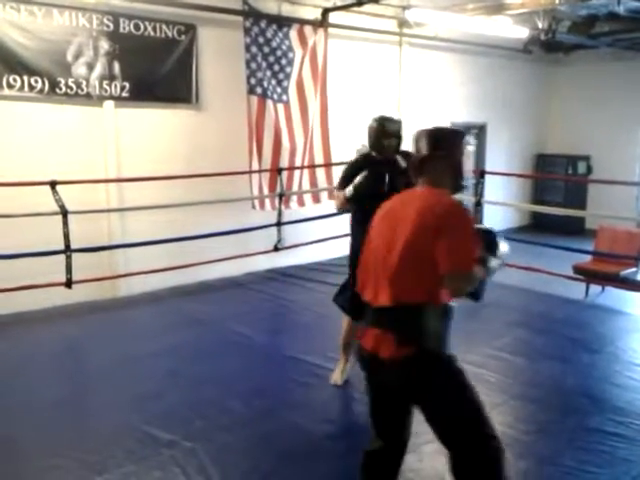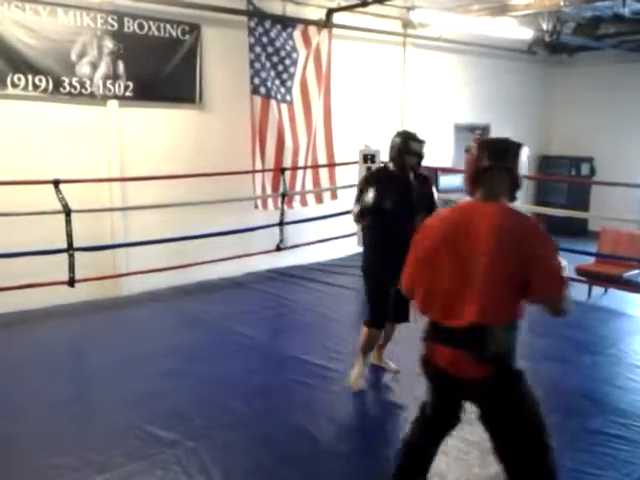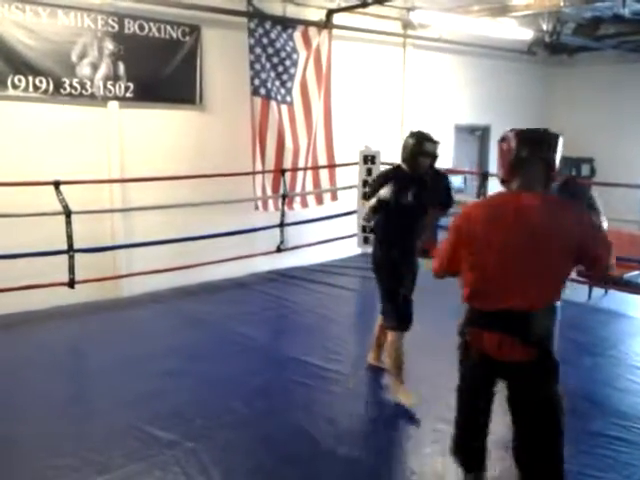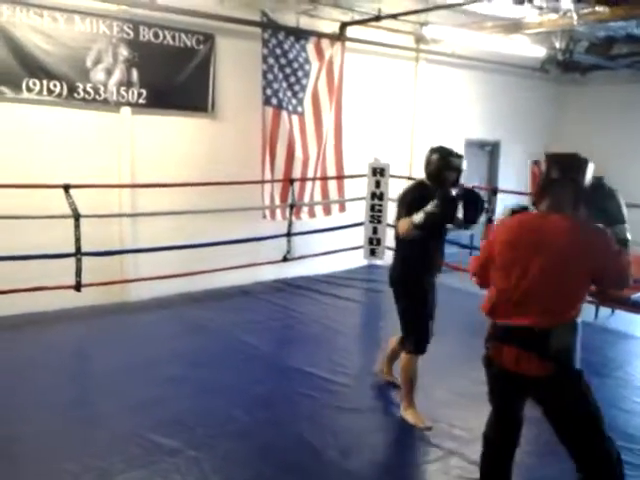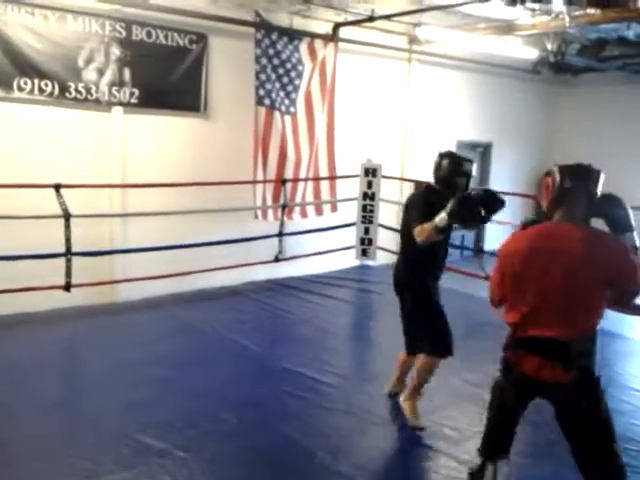
dt=0.2s
person 1, frame 1
left shoulder: (388, 207)
right shoulder: (449, 209)
right elbow: (459, 284)
right wrist: (488, 258)
left hip: (375, 339)
right hip: (416, 347)
left knee: (387, 436)
right knee: (478, 447)
person 1, frame 2
left shoulder: (435, 223)
right shoulder: (525, 230)
left elbow: (410, 289)
right elbow: (557, 305)
right wrist: (552, 271)
left hip: (439, 351)
right hip: (487, 361)
left knee: (433, 422)
person 1, frame 3
left shoulder: (474, 213)
right shoulder: (568, 216)
left elbow: (441, 269)
right elbow: (602, 264)
right wrist: (590, 216)
left hip: (478, 335)
right hip: (529, 344)
left knee: (472, 403)
right knee: (541, 449)
person 1, frame 4
left shoulder: (505, 230)
right shoulder: (591, 238)
left elbow: (481, 277)
right elbow: (620, 282)
right wrist: (618, 229)
left hip: (502, 349)
right hip: (550, 358)
left knee: (502, 424)
right knee: (596, 453)
person 1, frame 5
left shoulder: (518, 243)
right shoulder: (607, 247)
left elbow: (498, 299)
left hip: (521, 356)
right hip: (570, 367)
left knee: (504, 406)
person 2, frame 1
left shoulder: (403, 162)
right shoulder: (359, 166)
right elbow: (340, 202)
right wrist: (357, 186)
right knee: (355, 306)
right ankle: (343, 360)
person 2, frame 2
left shoulder: (417, 180)
right shoulder: (374, 179)
left elbow: (425, 216)
right elbow: (359, 218)
left wrist: (426, 195)
right wrist: (368, 202)
left hip: (405, 256)
right hip: (377, 257)
left knee: (396, 315)
right knee: (377, 317)
left ankle: (378, 355)
right ankle: (361, 359)
person 2, frame 3
left shoulder: (426, 181)
right shoulder: (387, 178)
left elbow: (435, 212)
right elbow: (368, 214)
left wrist: (440, 200)
right wrist: (384, 196)
left hip: (408, 255)
right hip: (387, 257)
left knee: (391, 311)
right knee: (399, 321)
left ankle: (375, 355)
right ankle: (398, 385)
person 2, frame 4
left shoulder: (443, 194)
right shoulder: (414, 195)
left elbow: (459, 223)
right elbow: (403, 230)
left wrist: (466, 212)
right wrist: (429, 212)
left hip: (425, 273)
right hip: (407, 276)
left knee: (413, 329)
right knee: (416, 342)
left ankle: (385, 368)
right ankle: (408, 406)
person 2, frame 5
left shoulder: (445, 197)
right shoulder: (422, 199)
left elbow: (468, 222)
right elbow: (421, 236)
left wrist: (481, 209)
right wrist: (448, 215)
left hip: (425, 278)
right hip: (412, 279)
left knee: (422, 338)
right knee: (436, 344)
left ankle: (398, 384)
right ankle: (409, 398)
